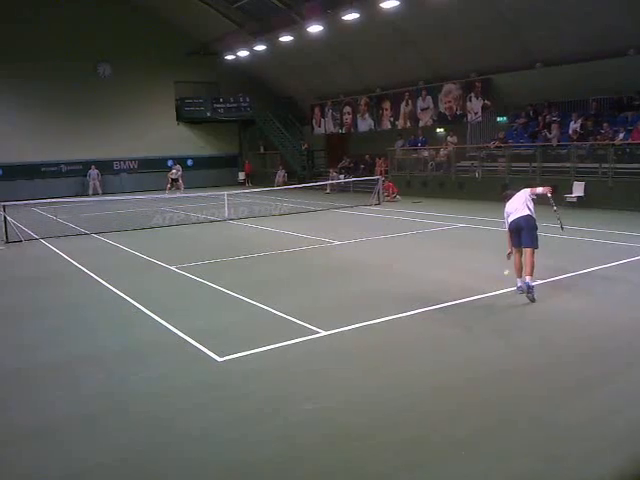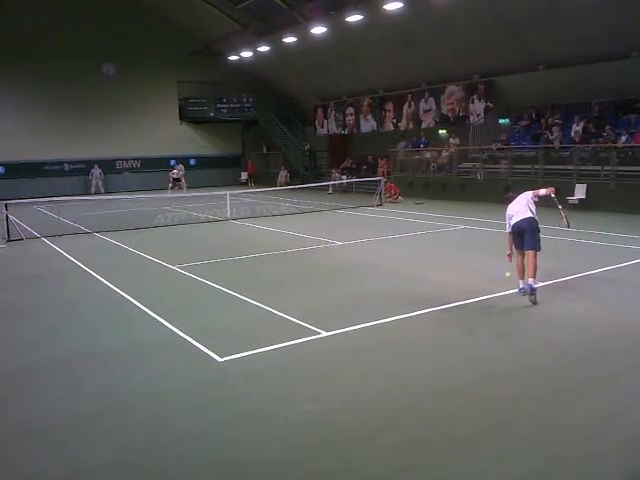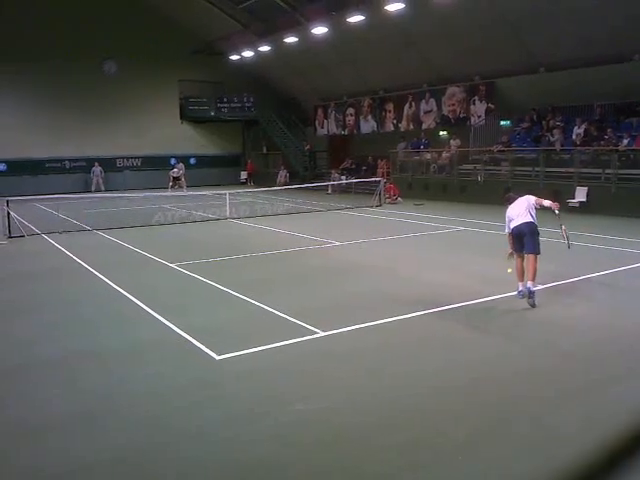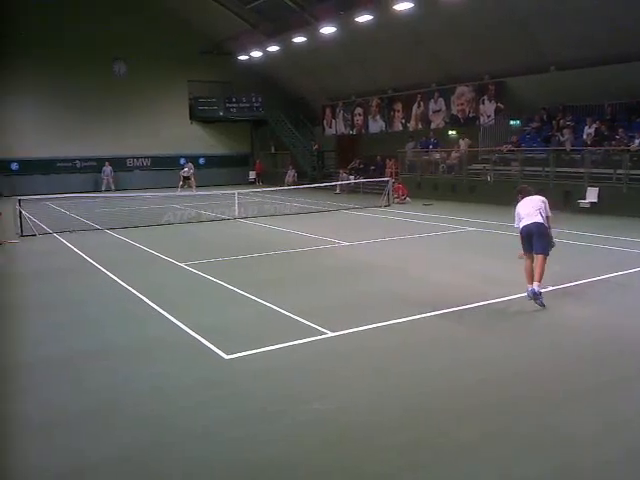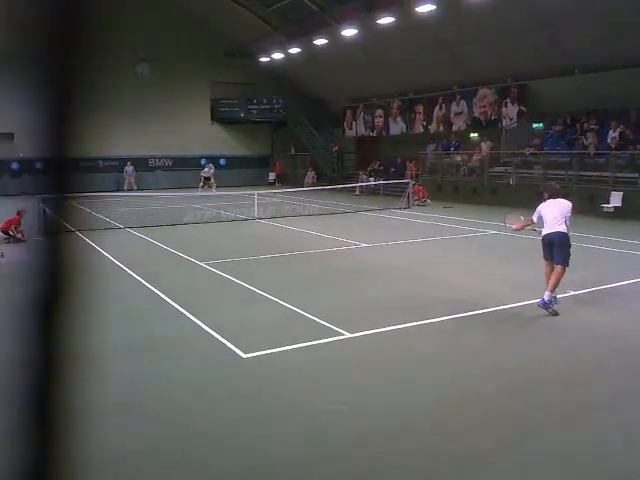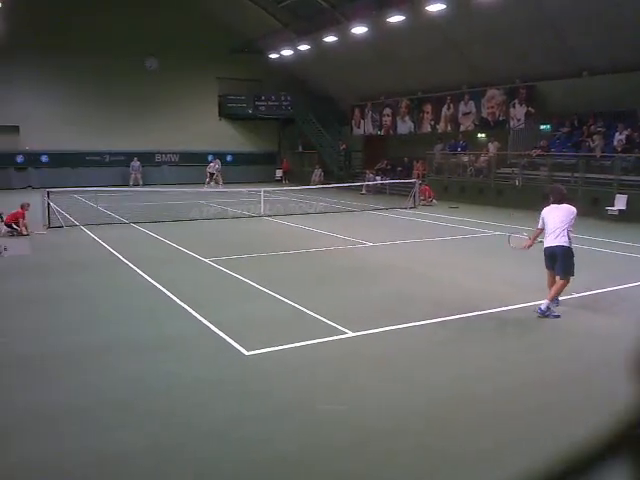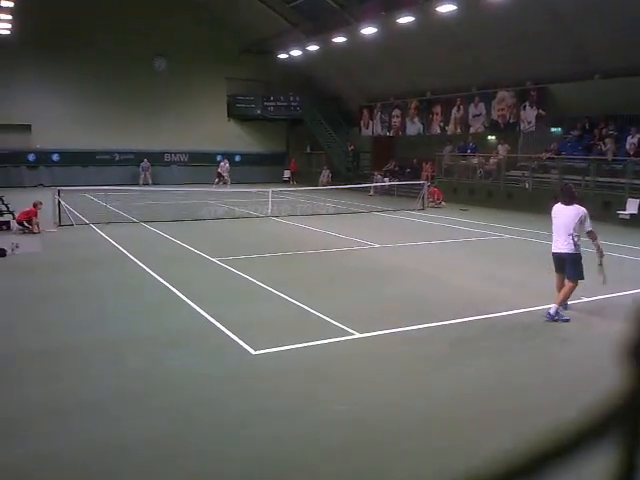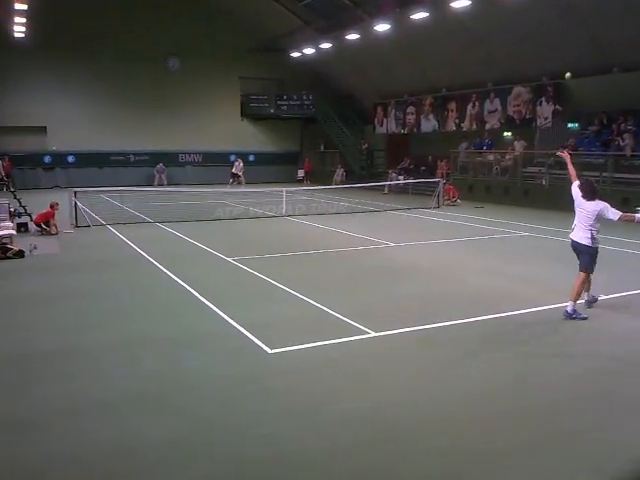
dt=0.4s
person 1, frame 1
left shoulder: (507, 206)
right shoulder: (524, 192)
left elbow: (508, 230)
right elbow: (534, 190)
left wrist: (510, 248)
right wrist: (543, 190)
left hip: (513, 223)
right hip: (526, 219)
left knee: (517, 253)
right knee: (529, 252)
left ankle: (520, 284)
right ankle: (528, 282)
person 1, frame 2
left shoulder: (509, 209)
right shoulder: (526, 195)
left elbow: (509, 233)
right elbow: (536, 192)
left wrist: (510, 250)
right wrist: (547, 191)
left hip: (516, 225)
right hip: (529, 221)
left knee: (520, 255)
right knee: (532, 254)
left ankle: (522, 286)
right ankle: (531, 284)
person 1, frame 3
left shoulder: (509, 210)
right shoulder: (527, 198)
right elbow: (540, 201)
left wrist: (512, 249)
right wrist: (551, 205)
left hip: (515, 228)
right hip: (528, 225)
left knee: (519, 257)
right knee: (531, 258)
left ankle: (521, 289)
right ankle: (529, 287)
person 1, frame 4
left shoulder: (519, 206)
right shoulder: (541, 199)
right elbow: (547, 219)
left wrist: (524, 250)
right wrist: (550, 237)
left hip: (525, 228)
right hip: (538, 226)
left knee: (529, 258)
right knee: (541, 258)
left ankle: (530, 289)
right ankle: (535, 289)
person 1, frame 5
left shoulder: (542, 206)
right shoulder: (568, 204)
left elbow: (532, 221)
left wrist: (520, 226)
left hip: (547, 236)
right hip: (561, 235)
left knee: (549, 265)
right knee: (560, 269)
left ankle: (551, 294)
right ankle: (546, 299)
person 1, frame 6
left shoulder: (546, 210)
right shoulder: (572, 210)
left elbow: (540, 229)
left wrist: (531, 241)
left hip: (548, 247)
right hip: (563, 247)
left knee: (551, 272)
right knee: (564, 279)
left ankle: (552, 297)
right ankle: (544, 307)
person 1, frame 7
left shoulder: (556, 208)
right shoulder: (580, 211)
right elbow: (589, 232)
right wrist: (598, 247)
left hip: (556, 250)
right hip: (571, 251)
left knee: (560, 277)
right knee: (572, 283)
left ankle: (562, 302)
right ankle: (553, 311)
person 1, frame 8
left shoulder: (578, 198)
right shoulder: (602, 207)
left elbow: (574, 177)
right elbow: (623, 217)
left wrist: (568, 160)
left hip: (575, 241)
right hip: (588, 245)
left knee: (588, 270)
right knee: (583, 276)
left ankle: (589, 298)
right ankle: (570, 309)
